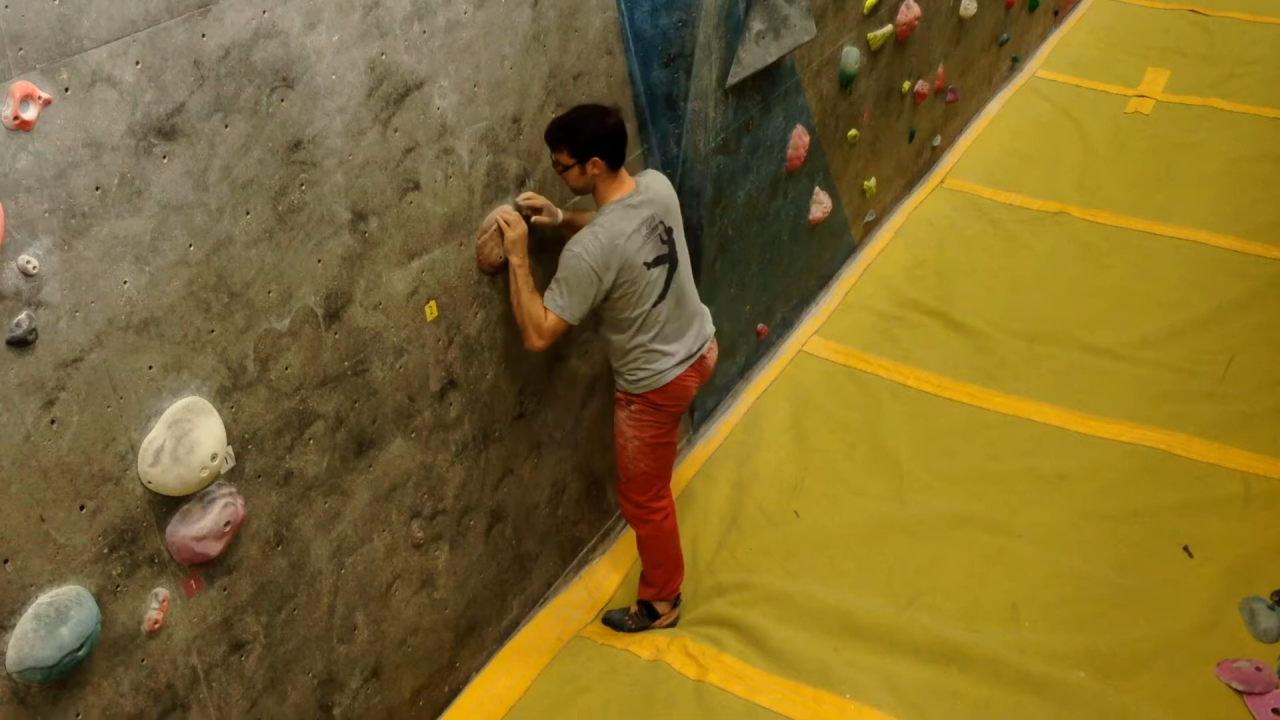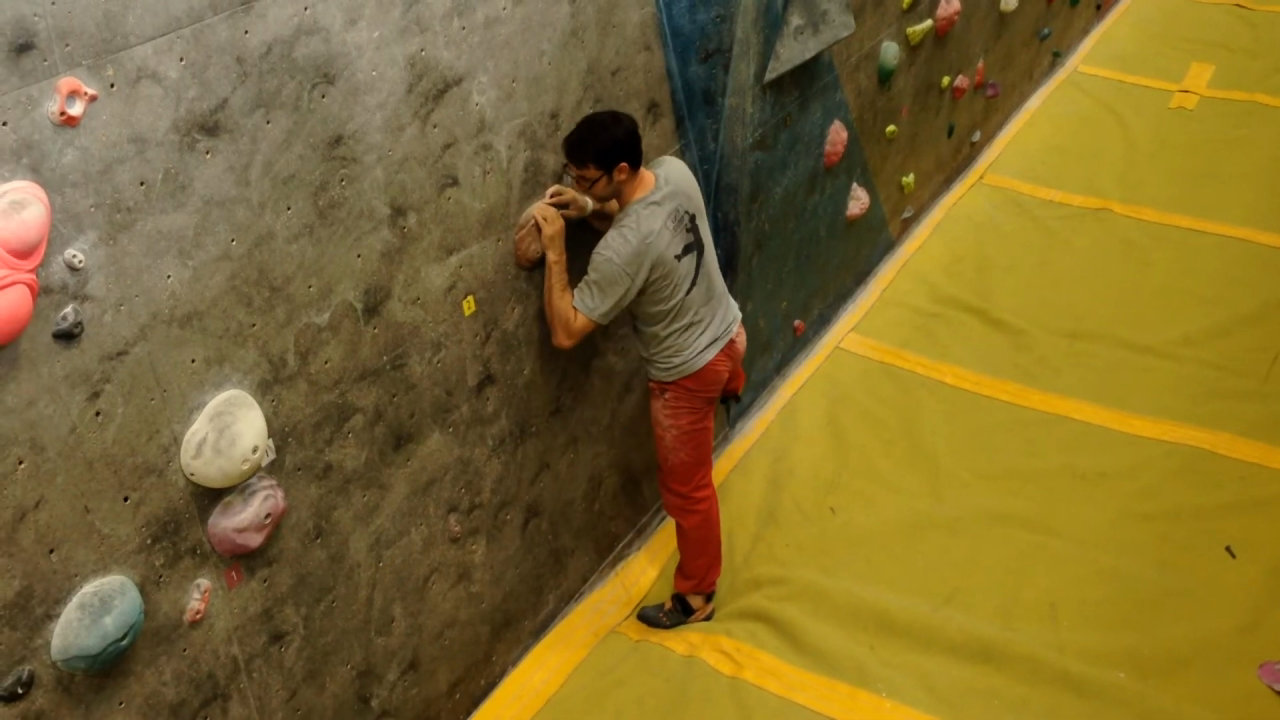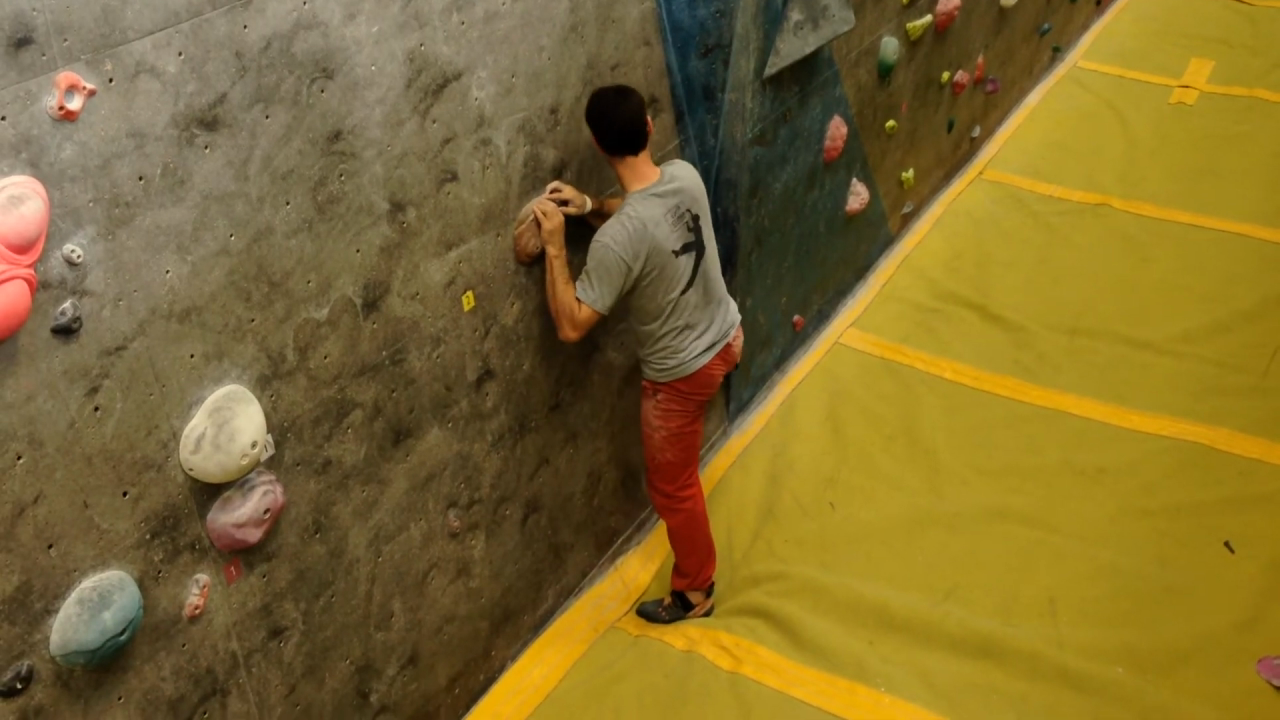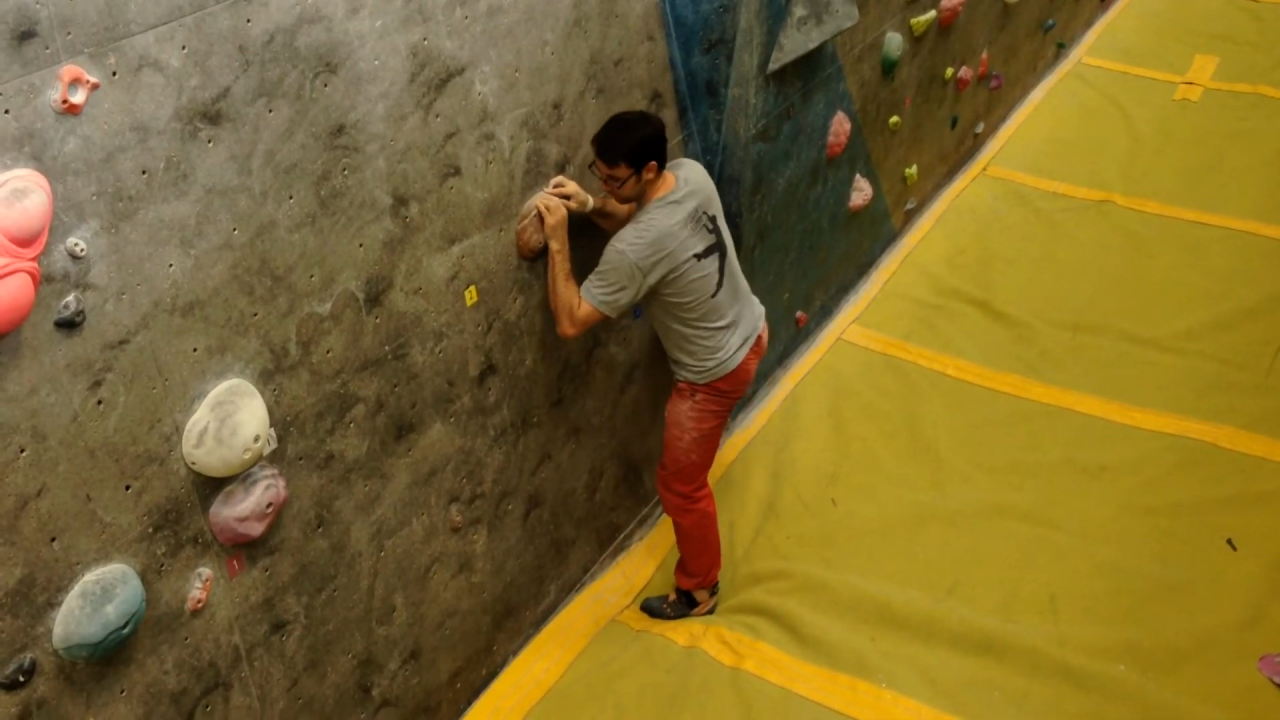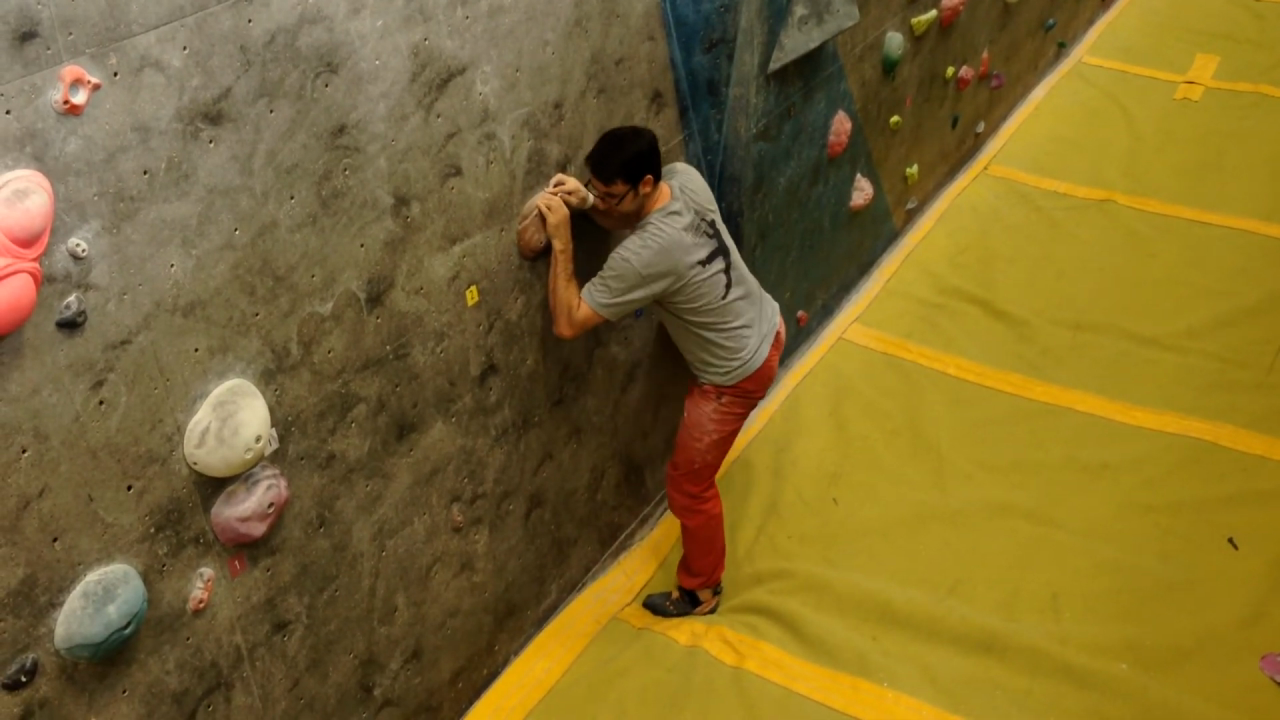
dt=1s
person 1, frame 1
left shoulder: (589, 253)
right shoulder: (657, 185)
left elbow: (538, 335)
left wrist: (517, 257)
right wrist: (561, 218)
left hip: (655, 385)
right hip: (701, 345)
left knee: (644, 499)
left ankle: (660, 603)
person 1, frame 2
left shoulder: (622, 251)
right shoulder: (675, 170)
left elbow: (565, 332)
left wrist: (555, 251)
right wrist: (590, 207)
left hip: (687, 374)
right hip: (729, 331)
left knee: (686, 490)
left ankle: (695, 597)
right ankle: (732, 390)
person 1, frame 3
left shoulder: (618, 241)
right shoulder: (684, 175)
left elbow: (571, 326)
left wrist: (555, 245)
right wrist: (589, 205)
left hip: (681, 374)
right hip: (726, 334)
left knee: (672, 488)
left ankle: (694, 593)
person 1, frame 4
left shoulder: (634, 250)
right shoulder: (692, 174)
left elbow: (570, 322)
left wrist: (558, 241)
right wrist: (591, 206)
left hip: (714, 373)
right hip: (750, 330)
left knee: (681, 486)
left ankle: (698, 591)
person 1, frame 5
left shoulder: (643, 257)
right shoulder: (685, 177)
left elbow: (567, 323)
right elbow: (637, 219)
left wrist: (561, 241)
right wrist: (588, 203)
left hip: (738, 373)
right hip: (766, 327)
left knee: (687, 484)
left ankle: (700, 590)
